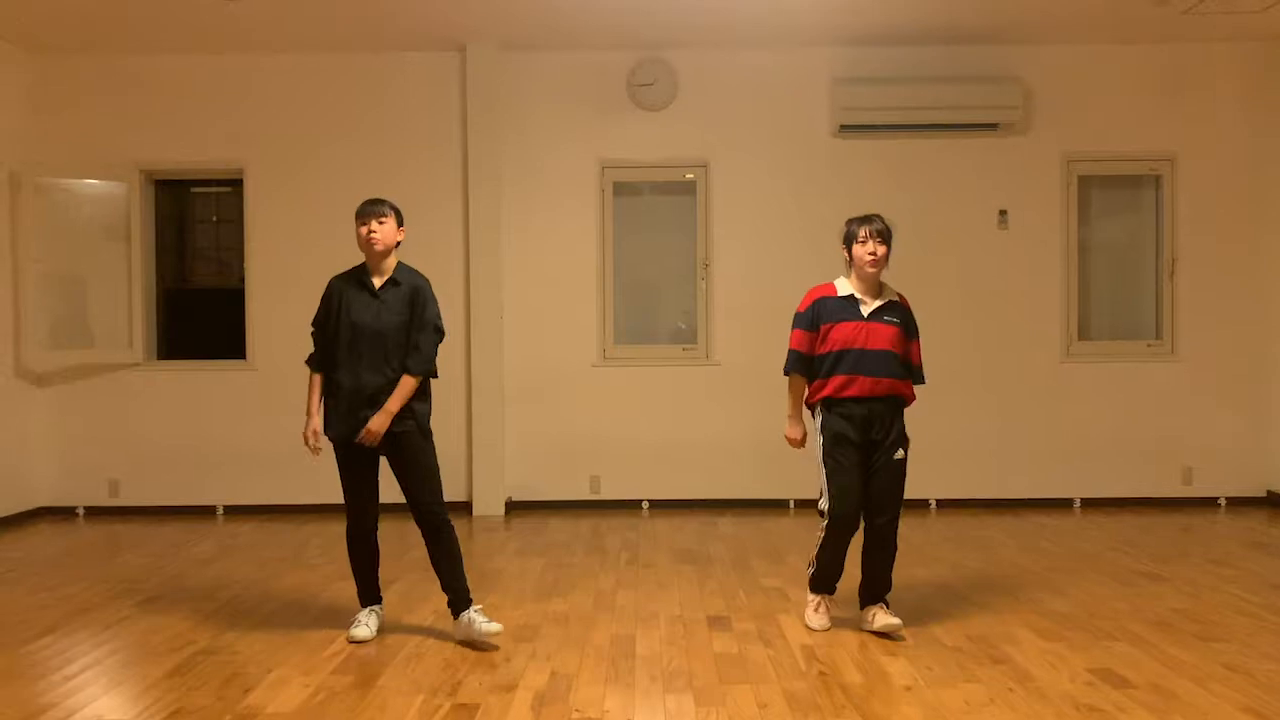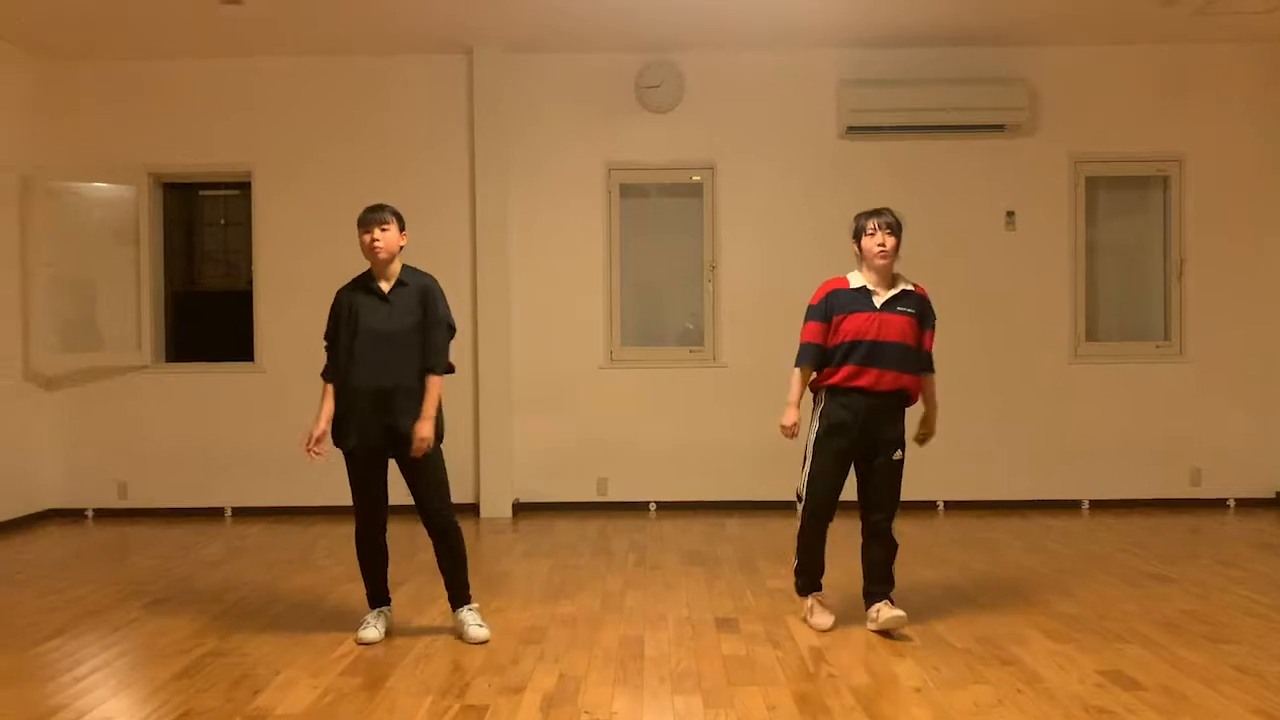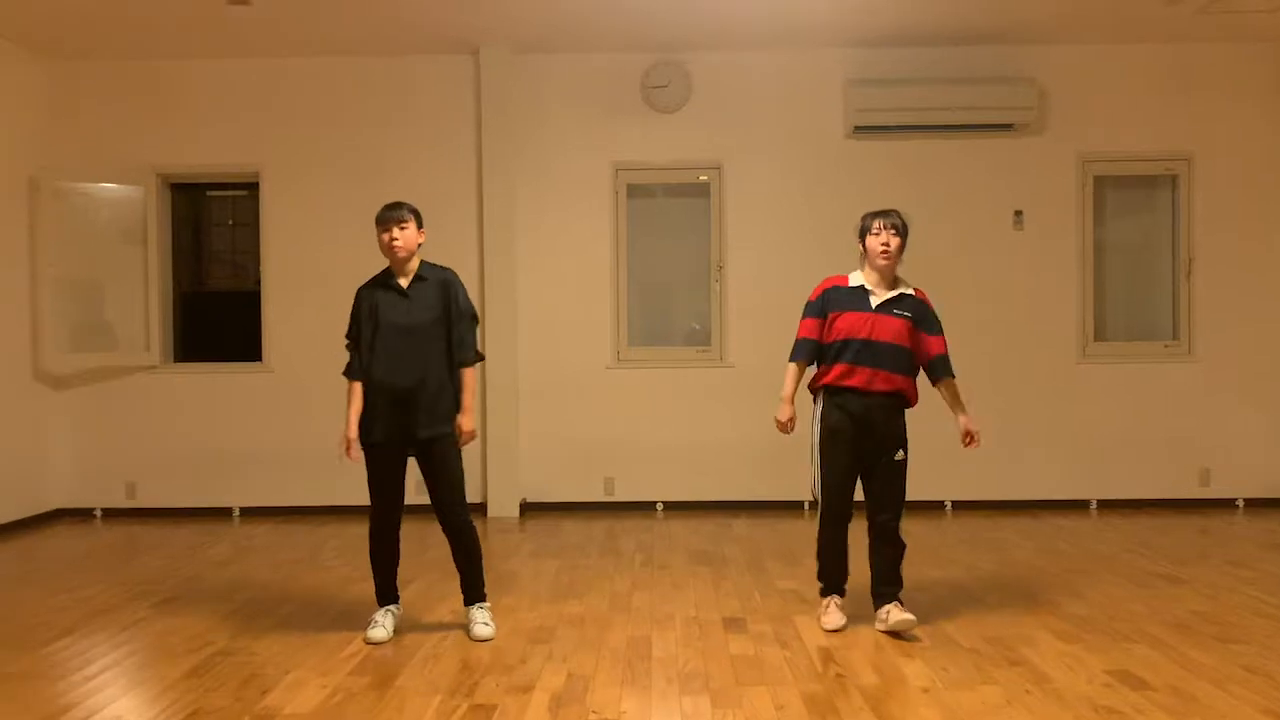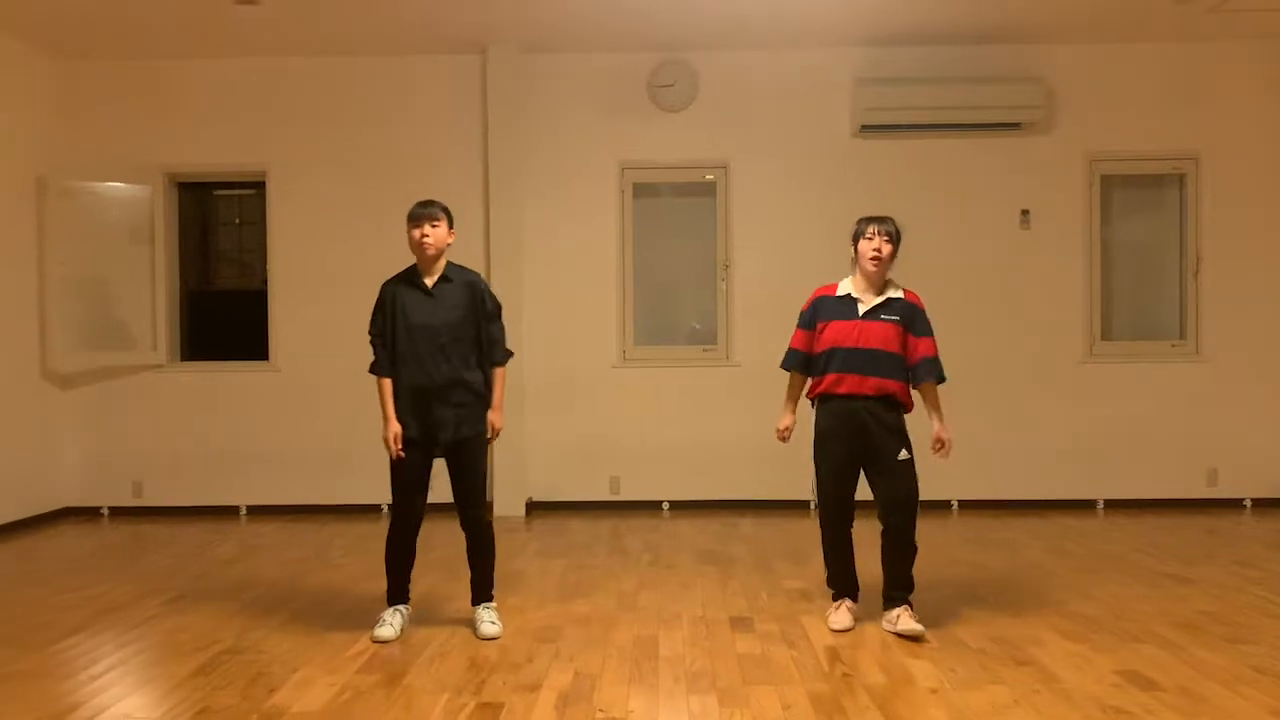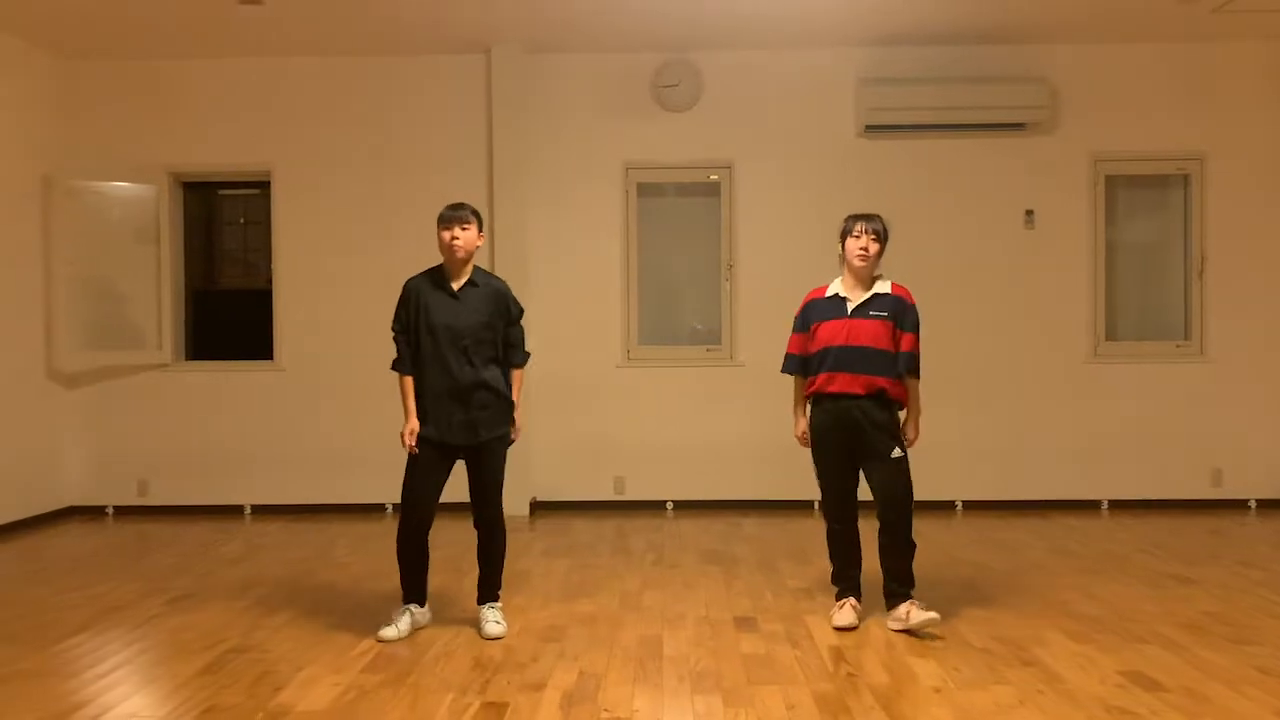
dt=0.2s
person 1, frame 1
left shoulder: (416, 287)
right shoulder: (339, 289)
left elbow: (420, 361)
right elbow: (321, 357)
left wrist: (386, 414)
right wrist: (314, 413)
left hip: (404, 417)
right hip: (349, 419)
left knee: (431, 513)
right knee: (360, 520)
left ankle: (464, 611)
right ankle: (371, 606)
person 1, frame 2
left shoulder: (425, 289)
right shoulder: (348, 297)
left elbow: (437, 359)
right elbow: (335, 367)
left wrist: (427, 417)
right wrist: (323, 419)
left hip: (411, 423)
right hip: (361, 425)
left knee: (440, 516)
right knee: (369, 522)
left ankle: (464, 607)
right ankle: (378, 608)
person 1, frame 3
left shoulder: (445, 284)
right shoulder: (368, 294)
left elbow: (465, 351)
right elbow: (357, 364)
left wrist: (467, 410)
right wrist: (352, 420)
left hip: (436, 420)
right hip: (383, 422)
left knee: (454, 514)
right knee: (384, 519)
left ankle: (477, 604)
right ankle: (388, 606)
person 1, frame 4
left shoulder: (471, 286)
right shoulder: (393, 291)
left elbow: (495, 351)
right elbow: (383, 361)
left wrist: (495, 406)
right wrist: (390, 418)
left hip: (466, 417)
right hip: (413, 420)
left knee: (475, 515)
right knee: (405, 516)
left ankle: (484, 604)
right ankle: (397, 605)
person 1, frame 5
left shoulder: (496, 291)
right shoulder: (417, 290)
left elbow: (515, 353)
right elbow: (406, 359)
left wrist: (514, 406)
right wrist: (410, 415)
left hip: (487, 419)
right hip: (434, 422)
left knee: (489, 516)
right knee: (414, 515)
left ankle: (490, 603)
right ankle: (413, 604)
person 2, frame 1
left shoulder: (899, 308)
right shoulder: (819, 301)
left elbow: (909, 371)
right elbow: (799, 365)
left wrist: (902, 420)
right wrist: (794, 417)
left hip: (887, 419)
right hip: (838, 415)
left knee: (884, 517)
right knee: (841, 510)
left ankle: (874, 603)
right ankle: (819, 591)
person 2, frame 2
left shoulder: (916, 300)
right shoulder: (833, 293)
left elbow: (923, 365)
right elbow: (809, 355)
left wrist: (931, 411)
right wrist: (793, 404)
left hip: (888, 413)
right hip: (838, 407)
left knee: (880, 514)
right knee: (817, 502)
left ankle: (878, 601)
right ankle: (811, 592)
person 2, frame 3
left shoulder: (916, 303)
right shoulder: (831, 291)
left elbow: (938, 364)
right elbow: (804, 350)
left wrist: (961, 414)
right wrist: (786, 399)
left hip: (887, 413)
right hip: (838, 408)
left knee: (887, 514)
right knee: (834, 507)
left ankle: (887, 602)
right ankle: (831, 593)
person 2, frame 4
left shoulder: (907, 306)
right shoulder: (822, 301)
left elbow: (925, 369)
right elbow: (799, 362)
left wrist: (938, 421)
right wrist: (788, 411)
left hip: (885, 417)
right hip: (833, 416)
left knee: (900, 510)
right knee: (834, 515)
left ankle: (898, 605)
right ankle: (842, 597)
person 2, frame 5
left shoulder: (898, 300)
right shoulder: (815, 303)
left elbow: (908, 367)
right elbow: (800, 367)
left wrist: (912, 418)
right wrist: (800, 415)
left hip: (878, 414)
right hip: (829, 415)
left knee: (896, 508)
right knee: (838, 513)
left ankle: (901, 602)
right ankle: (848, 596)
